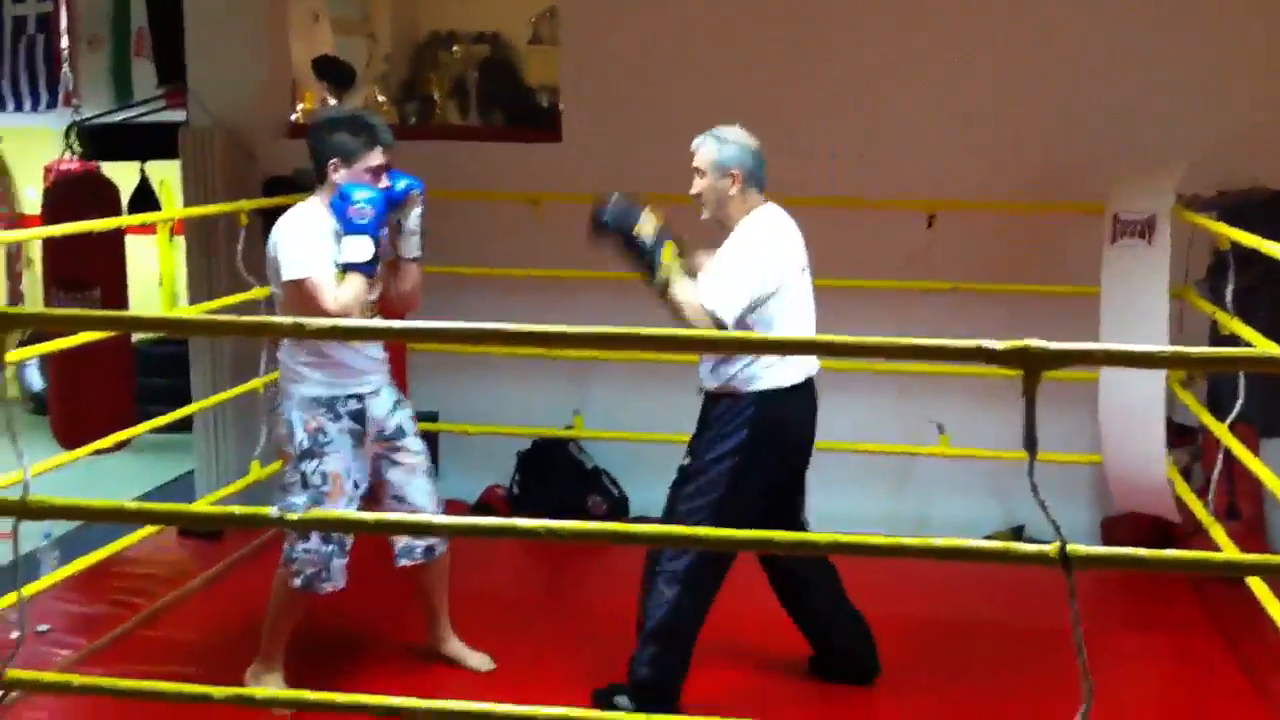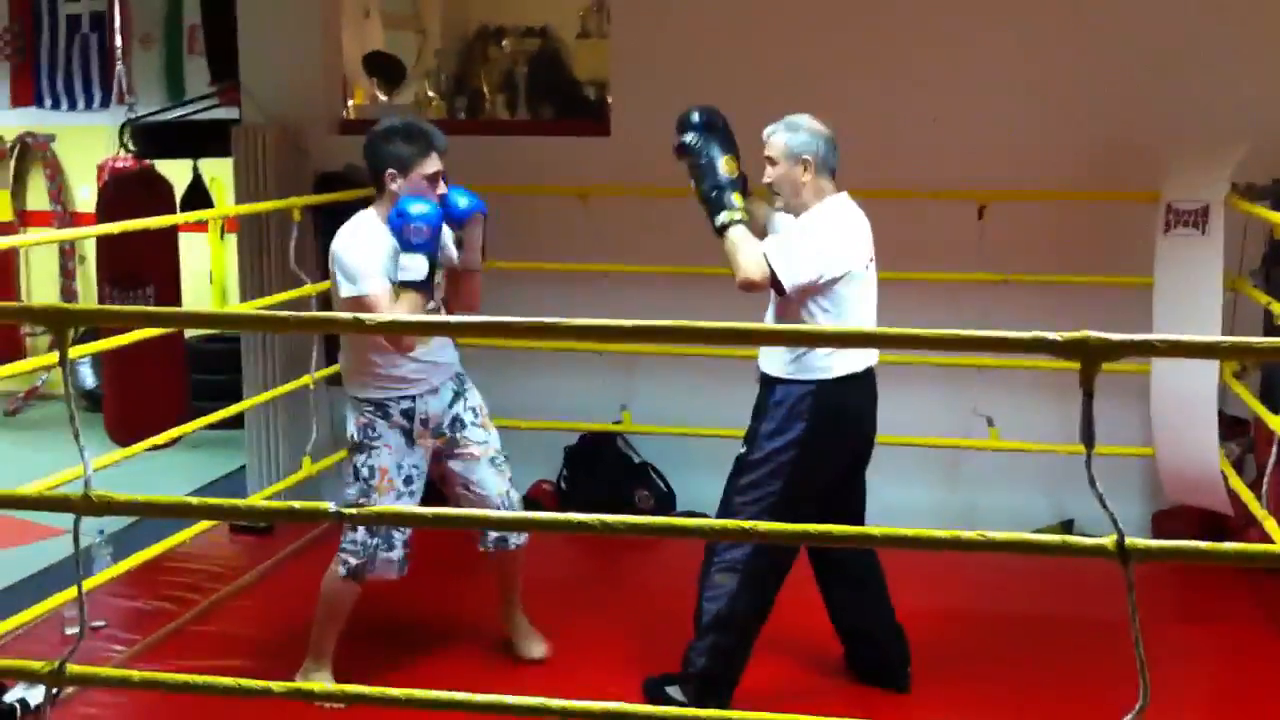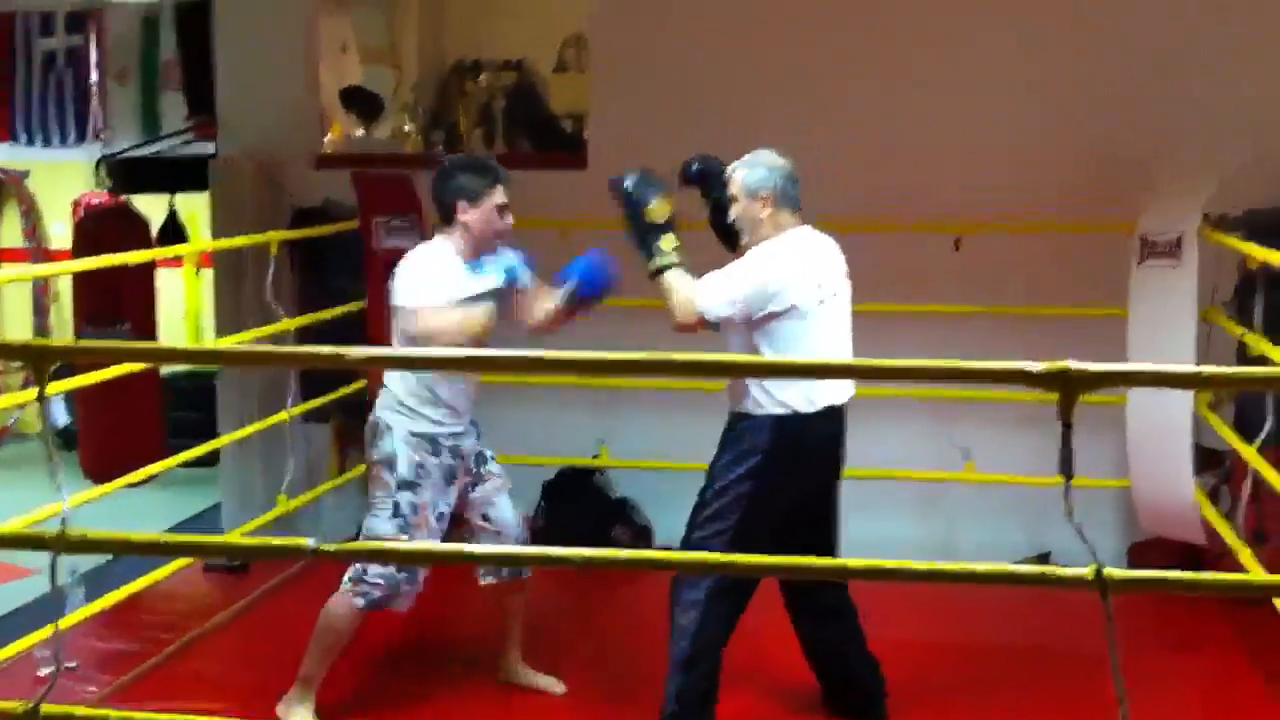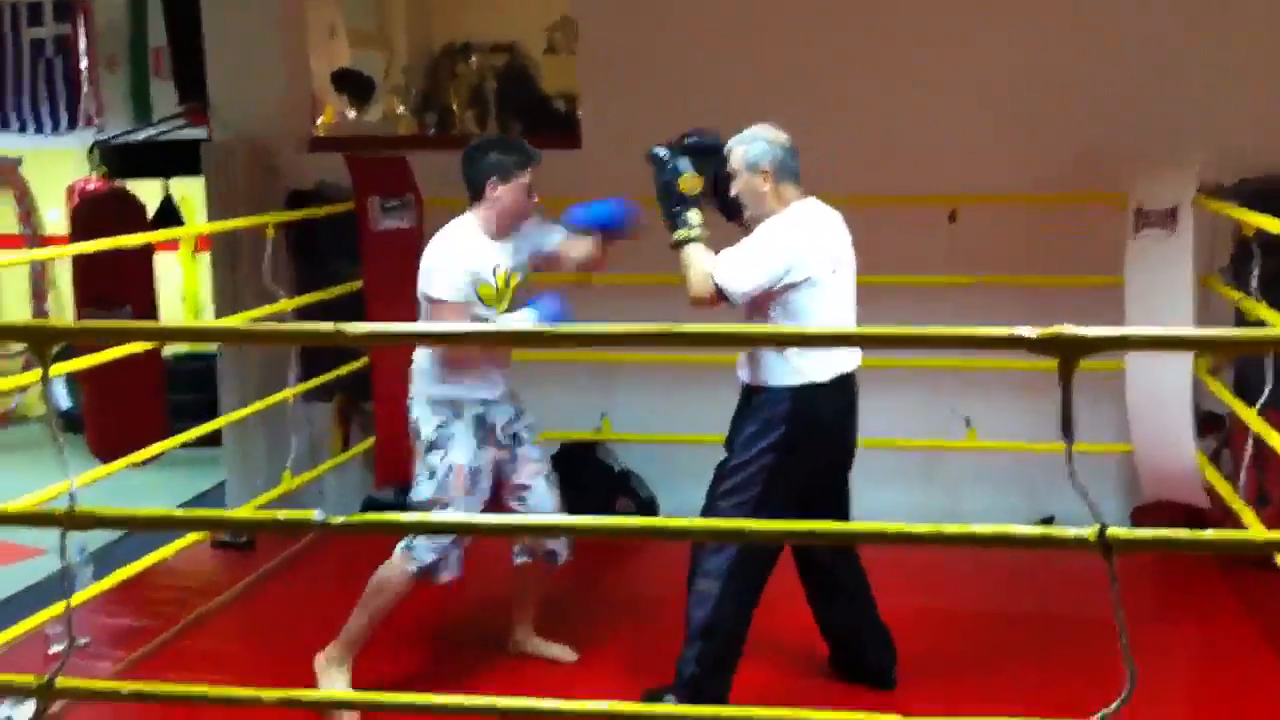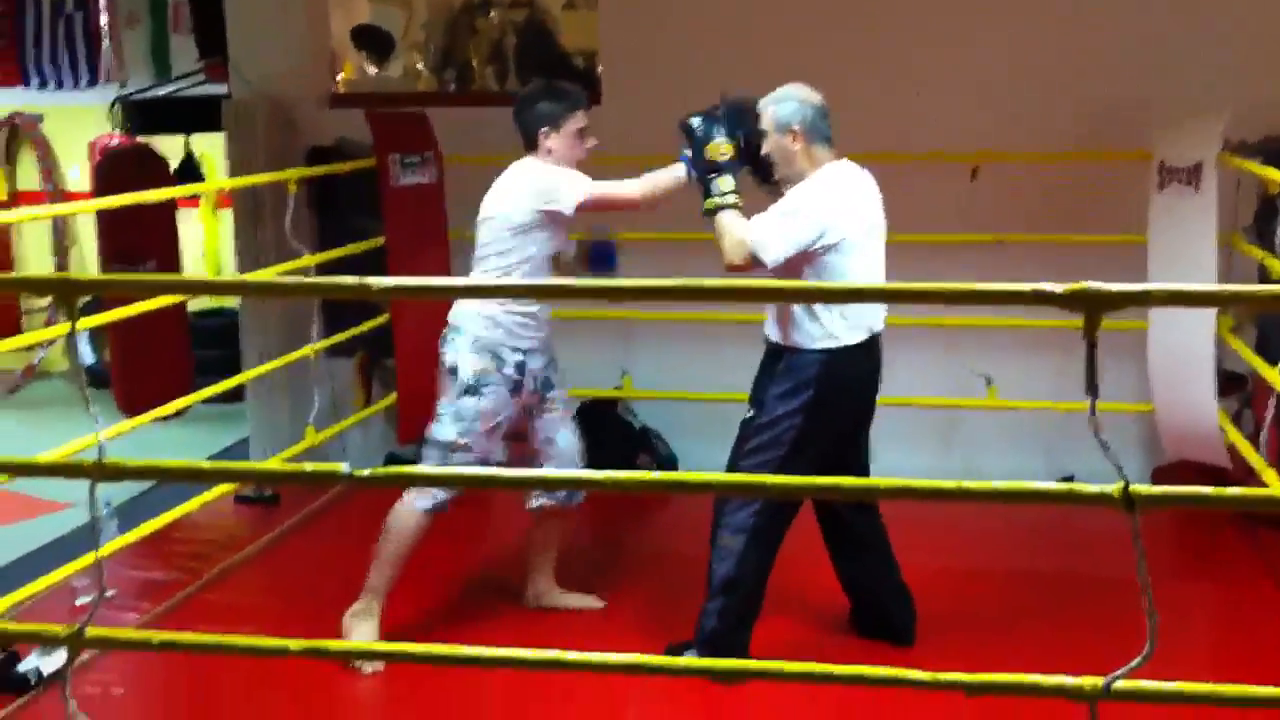
dt=0.3s
person 1, frame 1
left shoulder: (758, 242)
right shoulder: (769, 226)
left elbow: (701, 317)
right elbow: (719, 285)
left wrist: (655, 250)
right wrist: (656, 241)
left hip: (753, 412)
right hip: (785, 405)
left knee: (685, 547)
right knee: (784, 537)
left ankle: (651, 690)
right ankle: (849, 652)
person 1, frame 2
left shoulder: (827, 227)
right shoulder: (834, 217)
left elbow: (752, 273)
right elbow: (770, 232)
left wrist: (719, 194)
right wrist: (725, 168)
left hip: (810, 403)
right hip: (844, 398)
left knee: (744, 538)
right knee: (840, 532)
left ankle: (704, 683)
right ankle: (882, 657)
person 1, frame 3
left shoulder: (776, 263)
right shoulder: (821, 251)
left elbow: (688, 312)
left wrist: (656, 236)
right wrist: (719, 208)
left hip: (773, 438)
right hip: (818, 431)
left knee: (705, 576)
right knee: (813, 570)
person 1, frame 4
left shoulder: (786, 236)
right shoulder: (823, 220)
left elbow: (703, 288)
right elbow: (758, 237)
left wrist: (684, 210)
right wrist: (719, 166)
left hip: (787, 410)
right hip: (830, 400)
left knee: (726, 545)
right knee: (825, 538)
left ankle: (699, 689)
right ankle: (868, 658)
person 1, frame 5
left shoulder: (816, 200)
right shoulder: (854, 182)
left elbow: (738, 254)
right elbow: (789, 201)
left wrist: (718, 177)
right wrist: (746, 147)
left hip: (813, 369)
right hip: (853, 359)
left knee: (748, 501)
right knee: (845, 494)
left ankle: (720, 643)
right ankle: (887, 614)
person 2, frame 1
left shoulder: (361, 219)
right shoulder: (298, 230)
left elbow: (405, 297)
right elbow: (341, 314)
left wrist: (408, 229)
right wrist: (361, 241)
left hip: (377, 393)
right hip: (319, 405)
left knee: (423, 513)
right knee: (316, 544)
left ankle: (443, 634)
right ankle: (266, 666)
person 2, frame 2
left shoulder: (439, 218)
right shoulder: (356, 241)
left elbow: (466, 303)
right elbow: (399, 336)
left wrist: (469, 245)
right wrist: (417, 256)
left hip: (450, 390)
right hip: (385, 407)
left knee: (500, 507)
right knee: (370, 540)
left ankle: (514, 620)
right ankle: (316, 664)
person 2, frame 3
left shoulder: (490, 260)
right shoulder: (425, 271)
left elbow: (537, 317)
right elbow: (446, 337)
left wrist: (573, 293)
right wrist: (493, 287)
left hip: (460, 434)
right hip: (410, 439)
left knee: (510, 539)
right knee: (379, 574)
left ankle: (511, 661)
person 2, frame 4
left shoulder: (523, 231)
right shoulder: (451, 247)
left elbow: (578, 256)
right elbow: (453, 345)
left wrist: (602, 226)
right wrist: (525, 321)
left hip: (497, 405)
right hip: (445, 408)
left knee: (544, 517)
right knee: (431, 542)
left ankle: (521, 631)
right ankle: (337, 656)
person 2, frame 5
left shoulder: (545, 181)
right shoulder: (539, 181)
right elbow: (629, 196)
right wrist: (689, 167)
left hip: (528, 350)
right hip: (482, 349)
left knee: (564, 462)
right knee: (438, 480)
left ankle: (541, 583)
right ankle: (367, 608)
